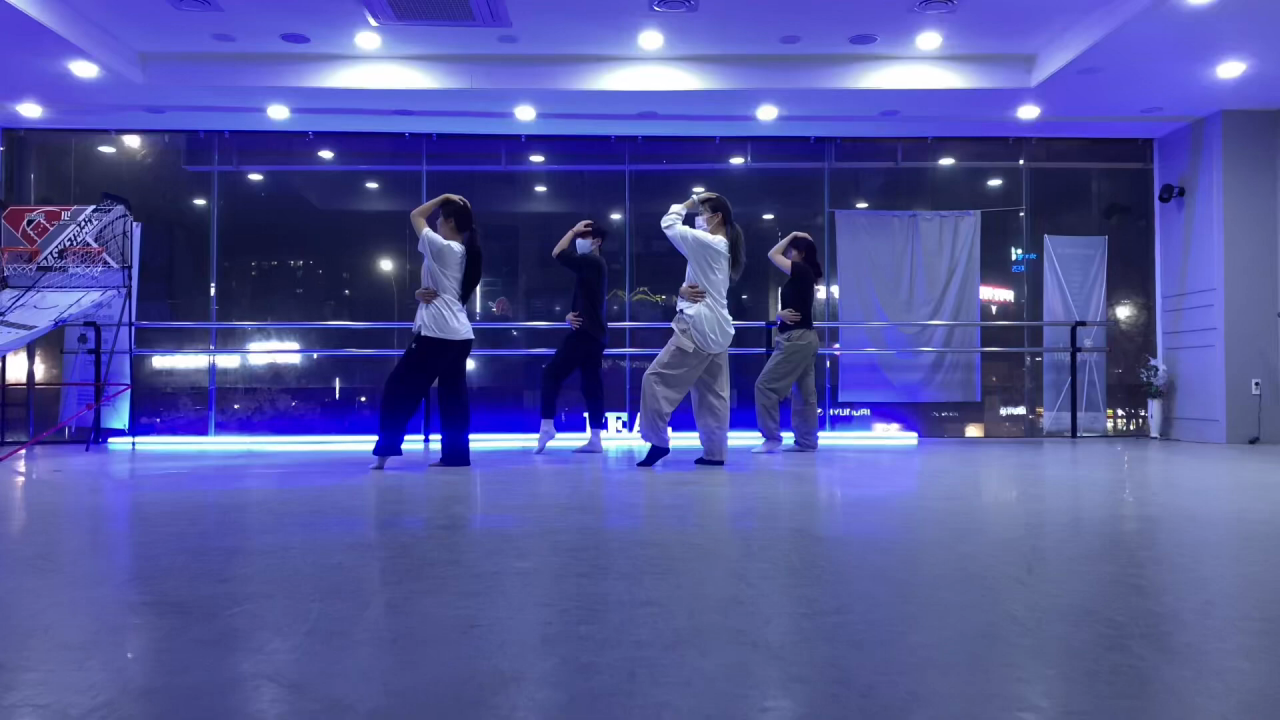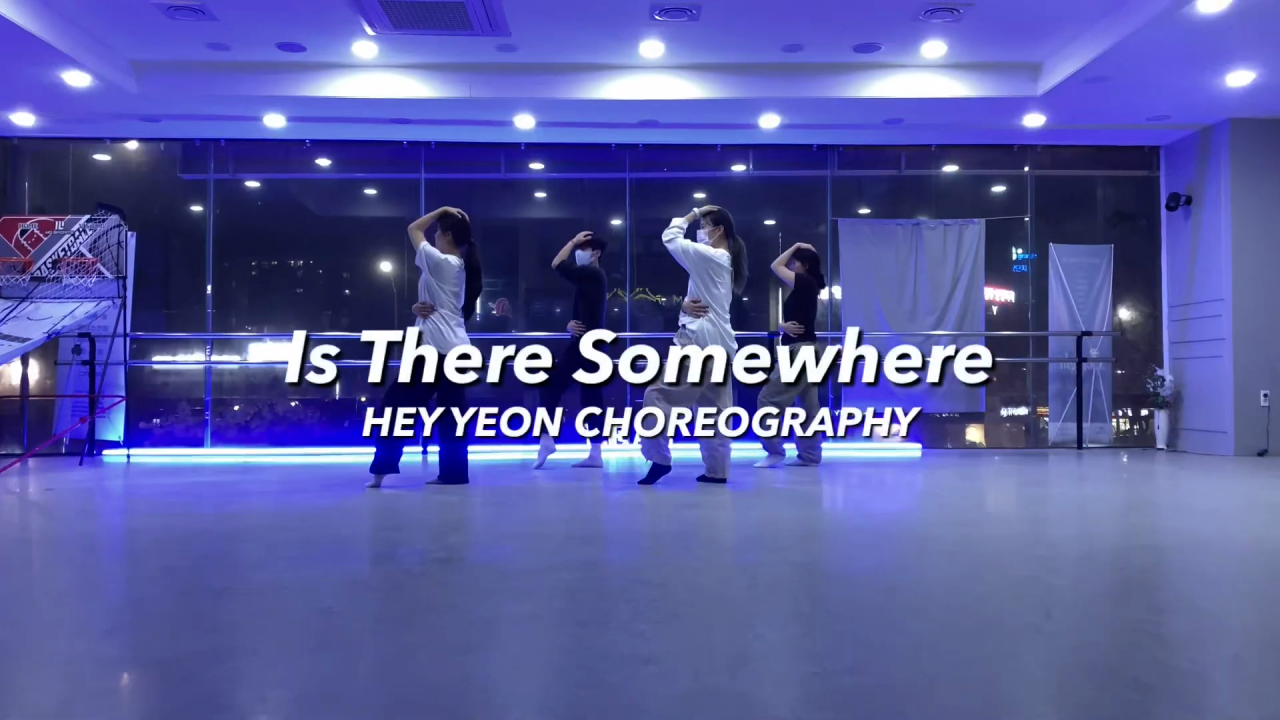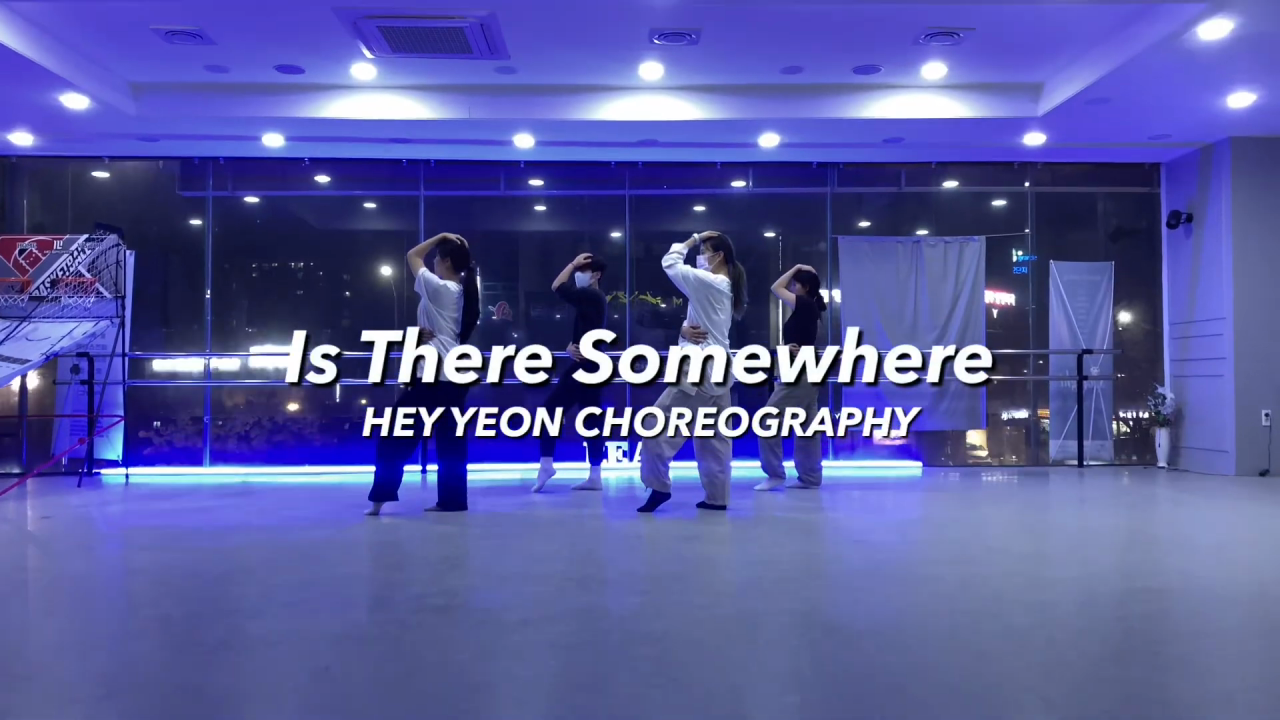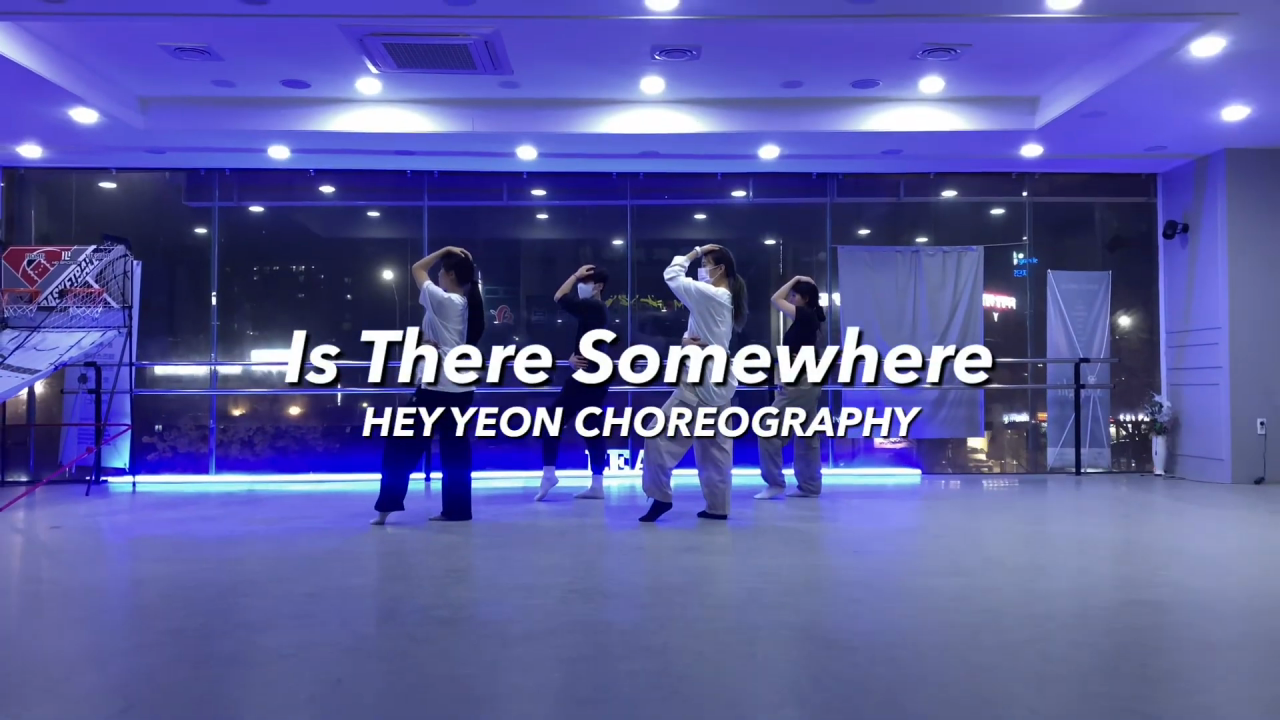
dt=0.4s
person 1, frame 1
left shoulder: (440, 248)
right shoulder: (465, 253)
left elbow: (416, 216)
left wrist: (443, 198)
right wrist: (422, 294)
left hip: (436, 334)
right hip: (460, 334)
left knee: (399, 390)
right knee: (453, 398)
left ankle: (386, 451)
right ankle: (455, 455)
person 1, frame 2
left shoulder: (438, 261)
right shoulder: (463, 267)
left elbow: (413, 229)
left wrist: (442, 211)
right wrist: (420, 308)
left hip: (434, 349)
right hip: (457, 349)
left knee: (397, 406)
right knee: (451, 413)
left ankle: (383, 469)
right ankle: (453, 472)
person 1, frame 3
left shoulder: (436, 287)
right shoulder: (462, 292)
left elbow: (412, 255)
left wrist: (440, 237)
right wrist: (421, 334)
left hip: (433, 376)
left knee: (397, 434)
right knee: (450, 440)
left ankle: (381, 497)
right ankle: (451, 499)
person 1, frame 4
left shoulder: (441, 300)
right shoulder: (467, 304)
left elbow: (417, 268)
left wrist: (445, 250)
right wrist: (427, 345)
left hip: (438, 387)
right hip: (461, 387)
left knee: (402, 444)
right knee: (454, 450)
left ankle: (387, 507)
right ankle: (456, 508)
person 2, frame 1
left shoulder: (706, 243)
right shoulder: (724, 248)
left elbow: (668, 224)
left wrist: (692, 201)
left hip: (698, 328)
right hip: (717, 328)
left knee: (656, 379)
right knee: (712, 395)
left ankle: (658, 441)
right ankle: (715, 453)
person 2, frame 2
left shoulder: (708, 257)
right shoulder: (726, 262)
left elbow: (670, 238)
left wrist: (694, 213)
right wrist: (686, 304)
left hip: (700, 342)
right hip: (719, 343)
left knee: (658, 396)
right knee: (715, 411)
left ankle: (660, 459)
right ankle: (717, 470)
person 2, frame 3
left shoulder: (708, 282)
right shoulder: (725, 287)
left elbow: (670, 263)
left wrist: (694, 239)
right wrist: (685, 329)
right knee: (714, 437)
left ankle: (659, 486)
right ankle: (717, 497)
person 2, frame 4
left shoulder: (709, 295)
right shoulder: (727, 300)
left elbow: (672, 275)
left wrist: (696, 251)
right wrist: (686, 340)
left hip: (701, 382)
right hip: (719, 381)
left knee: (660, 434)
right knee: (715, 447)
left ankle: (661, 496)
right ankle: (717, 506)
person 3, frame 1
left shoulder: (591, 262)
right shoulder: (593, 266)
left elbow: (557, 253)
left wrist: (573, 230)
right wrist: (570, 315)
left hip: (585, 333)
right hip: (594, 333)
left knee: (551, 374)
right knee: (592, 385)
left ankle: (547, 426)
right ankle: (595, 440)
person 3, frame 2
left shoulder: (591, 274)
right shoulder: (592, 278)
left elbow: (557, 264)
left wrist: (573, 241)
right wrist: (570, 325)
left knee: (550, 388)
right knee: (592, 398)
left ankle: (546, 440)
right ankle: (595, 454)
person 3, frame 3
left shoulder: (590, 295)
right shoulder: (592, 299)
left elbow: (557, 286)
right elbow: (580, 336)
left wrist: (573, 263)
right wrist: (570, 348)
left knee: (549, 410)
right knee: (591, 421)
left ankle: (546, 465)
right ankle: (595, 476)
person 3, frame 4
left shoulder: (592, 306)
right shoulder: (595, 310)
left elbow: (559, 297)
left wrist: (575, 274)
right wrist: (573, 358)
right knee: (593, 430)
left ankle: (549, 474)
right ankle: (597, 485)
person 4, frame 1
left shoulder: (802, 271)
right shoulder: (803, 276)
left elbow: (773, 254)
right elbow: (792, 306)
left wrist: (792, 235)
right wrist: (780, 314)
left hip: (797, 339)
right hip: (803, 338)
left knee: (766, 385)
right knee: (805, 393)
left ankle: (772, 437)
right ankle: (806, 441)
person 4, frame 2
left shoulder: (806, 283)
right shoulder: (805, 288)
left elbow: (776, 266)
right elbow: (793, 318)
left wrist: (796, 246)
right wrist: (784, 327)
left hip: (799, 352)
left knee: (768, 400)
right knee: (808, 406)
left ankle: (775, 452)
right ankle: (810, 455)
person 4, frame 3
left shoulder: (806, 305)
right shoulder: (805, 310)
left elbow: (776, 288)
right elbow: (792, 341)
left wrist: (796, 268)
left hip: (799, 375)
right knee: (807, 428)
left ankle: (775, 475)
right ankle: (810, 477)
person 4, frame 4
left shoulder: (806, 316)
right shoulder: (806, 320)
left elbow: (775, 299)
right elbow: (789, 351)
left wrist: (795, 279)
left hip: (799, 384)
right hip: (806, 383)
right knee: (807, 437)
left ankle: (775, 484)
right ankle: (809, 485)
